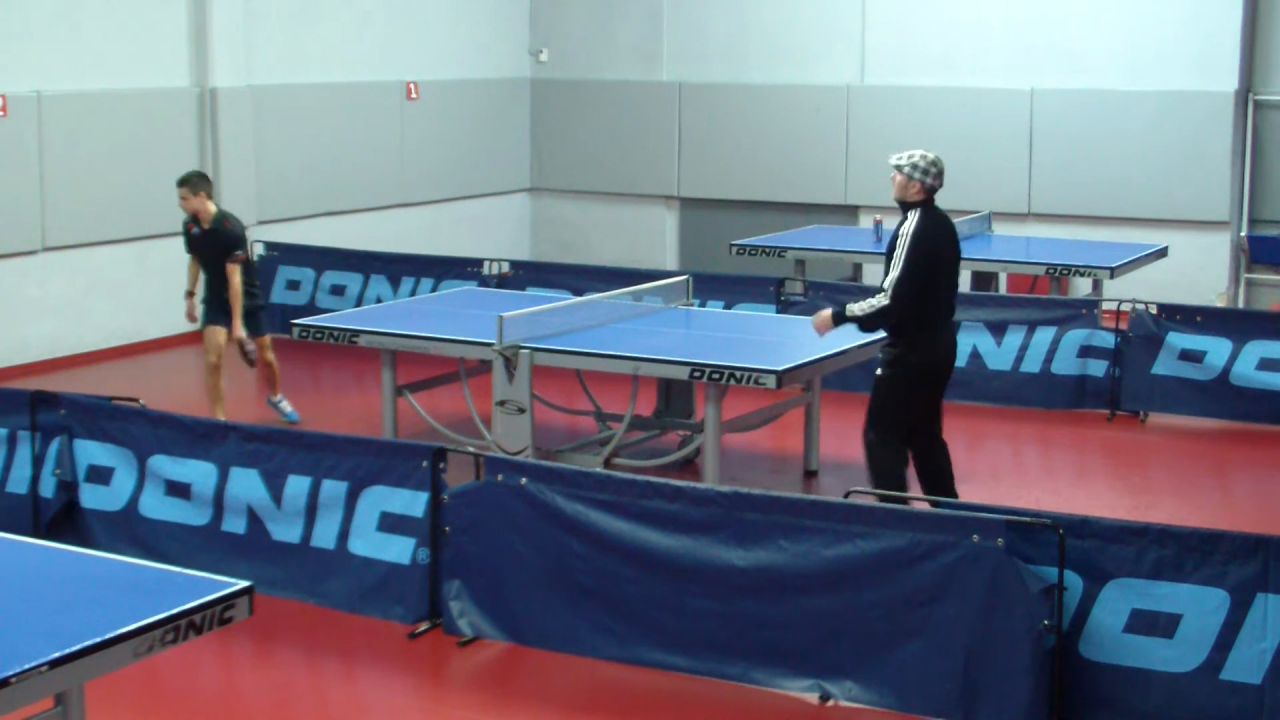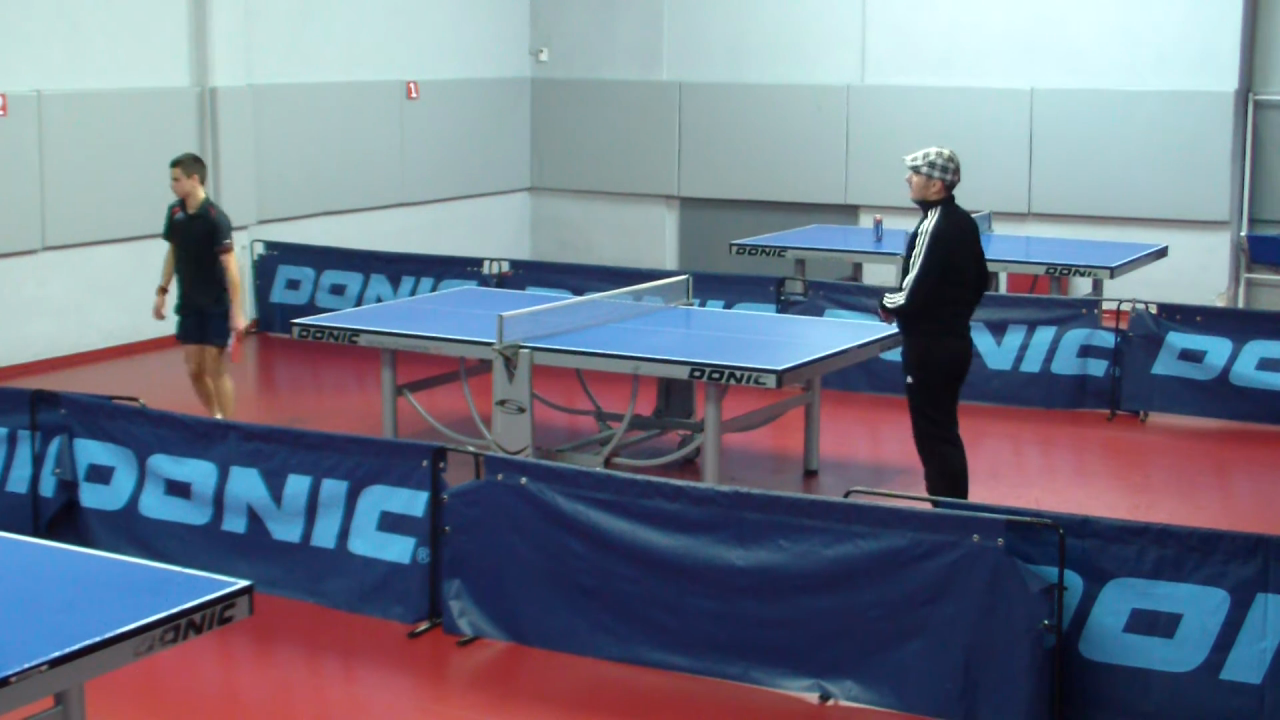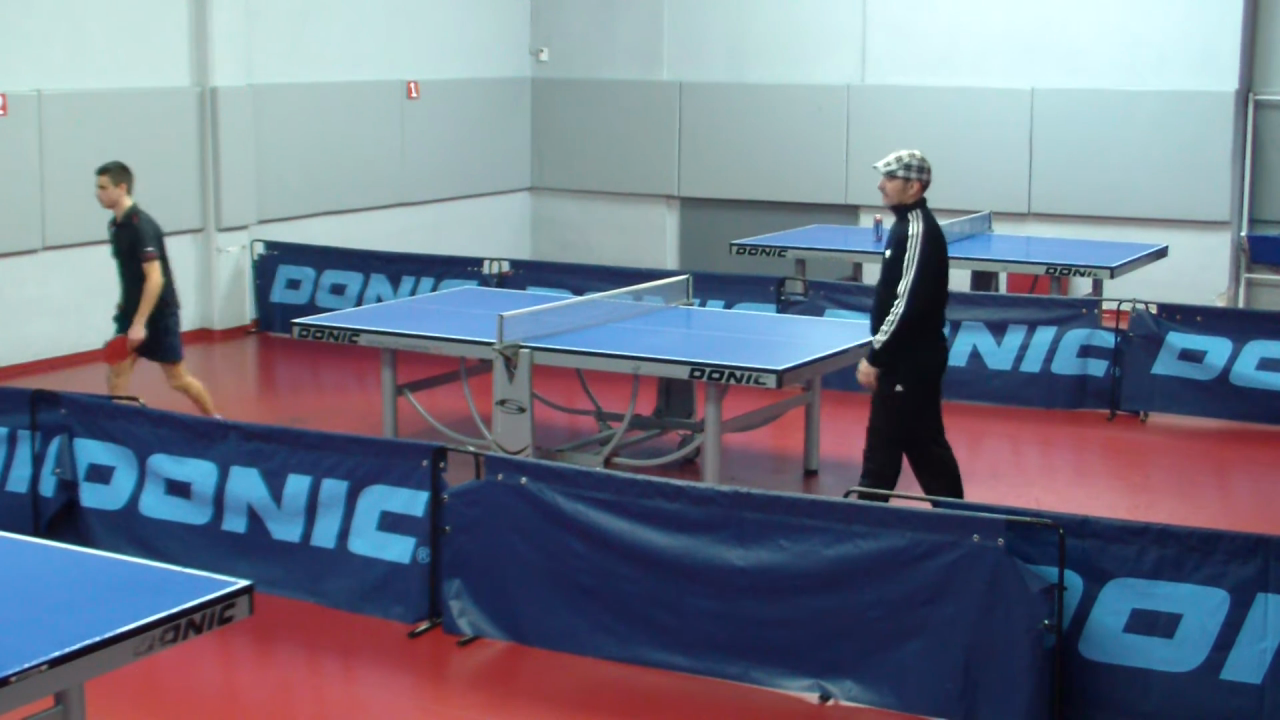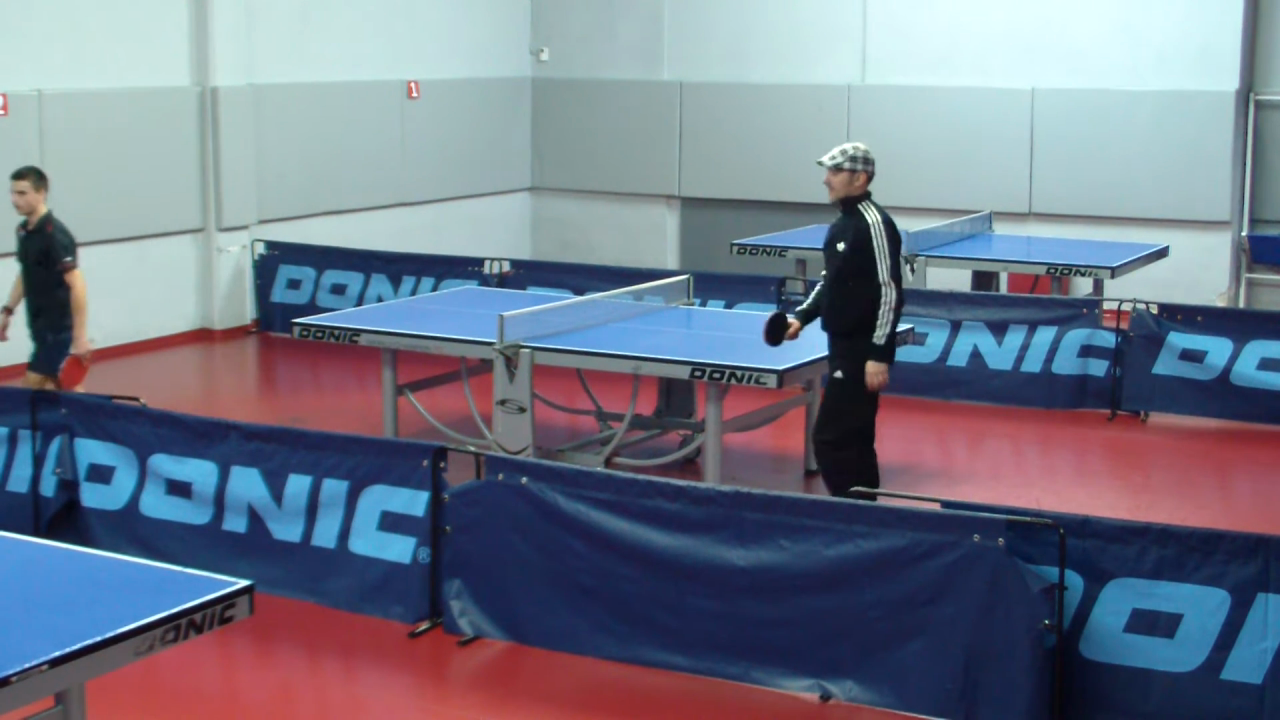
dt=0.5s
person 1, frame 1
left shoulder: (914, 230)
right shoulder: (941, 224)
left elbow: (892, 302)
left wrist: (838, 314)
right wrist: (873, 303)
left hip: (912, 350)
right hip: (940, 345)
left knee: (883, 436)
right knee: (926, 435)
person 1, frame 2
left shoulder: (933, 228)
right shoulder: (962, 221)
left elbow: (911, 298)
right elbow: (979, 280)
left wrist: (886, 304)
left hip: (931, 348)
right hip: (953, 341)
left knee: (937, 436)
right knee: (934, 430)
person 1, frame 3
left shoulder: (916, 232)
right shoulder: (909, 223)
left elbow: (907, 306)
left wrist: (873, 355)
left hip: (913, 357)
right hip: (904, 354)
left knee: (925, 443)
right knee: (883, 438)
person 1, frame 4
left shoulder: (874, 224)
right shoulder: (843, 223)
left elbow: (889, 291)
left wrist: (878, 355)
right wrist: (802, 316)
left hip: (863, 351)
right hip: (845, 346)
left knee: (831, 438)
right knee: (854, 438)
person 2, frame 1
left shoulder: (232, 228)
right shoulder: (190, 225)
left elbow: (235, 278)
left wrist: (238, 323)
right wrist: (190, 295)
left hip: (246, 298)
right hip: (215, 299)
left knee: (265, 357)
right knee: (213, 361)
left ankle: (276, 397)
right ankle: (219, 421)
person 2, frame 2
left shoulder: (216, 219)
right shoulder: (174, 212)
left elbow: (231, 268)
left wrist: (237, 312)
right wrist: (162, 291)
left hip: (215, 306)
right hip: (188, 305)
left knee: (215, 371)
right knee: (193, 370)
right ankle: (217, 418)
person 2, frame 3
left shoulder: (142, 226)
right shoulder: (115, 224)
left elbow: (155, 278)
left wrist: (139, 323)
left hip: (159, 315)
right hip: (131, 315)
left knee: (178, 380)
right knee: (116, 379)
person 2, frame 4
left shoulder: (55, 236)
right shoulder: (24, 230)
left elbow: (77, 286)
left wrist: (80, 335)
right wrist: (7, 311)
left hip: (57, 331)
right hip: (43, 328)
left knee: (32, 387)
right knee: (68, 391)
